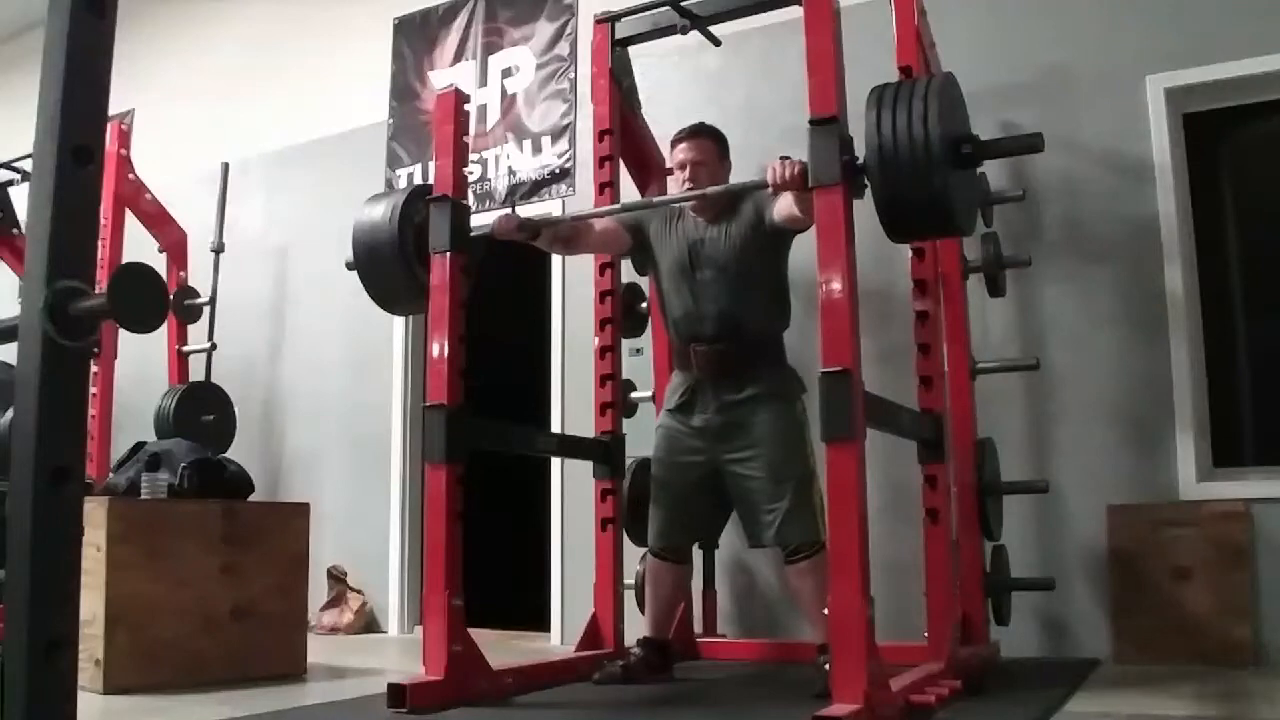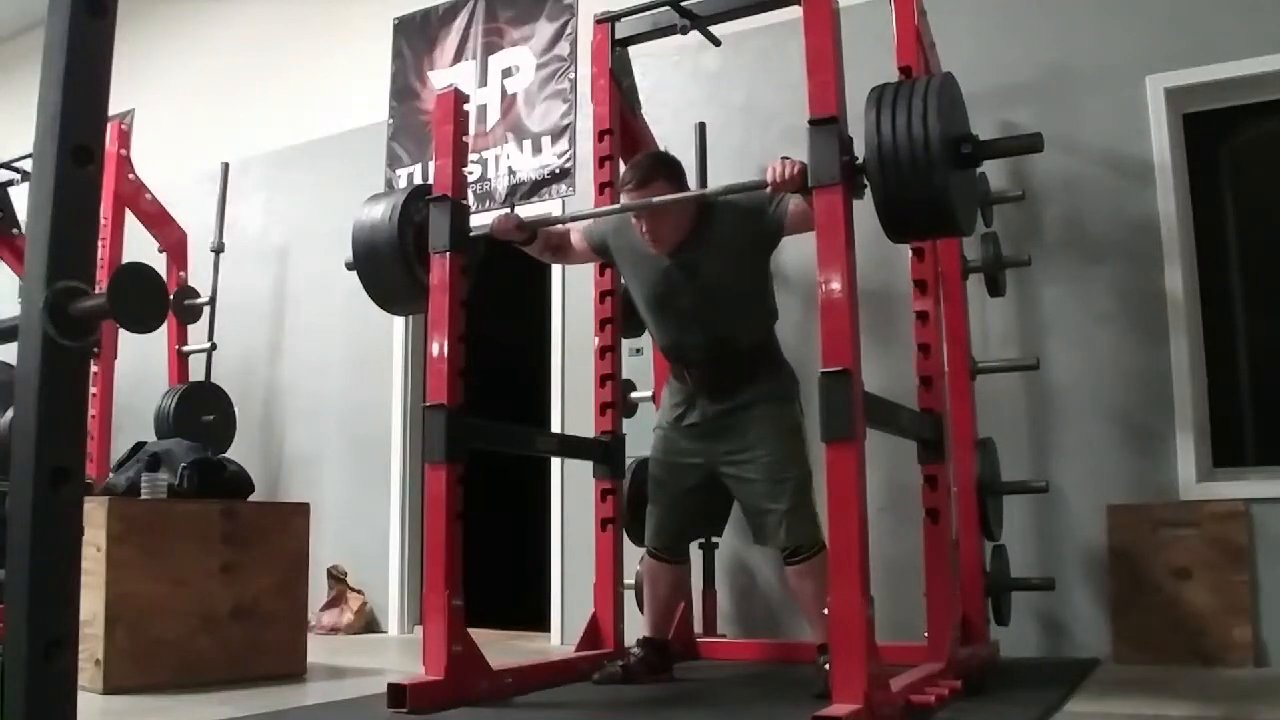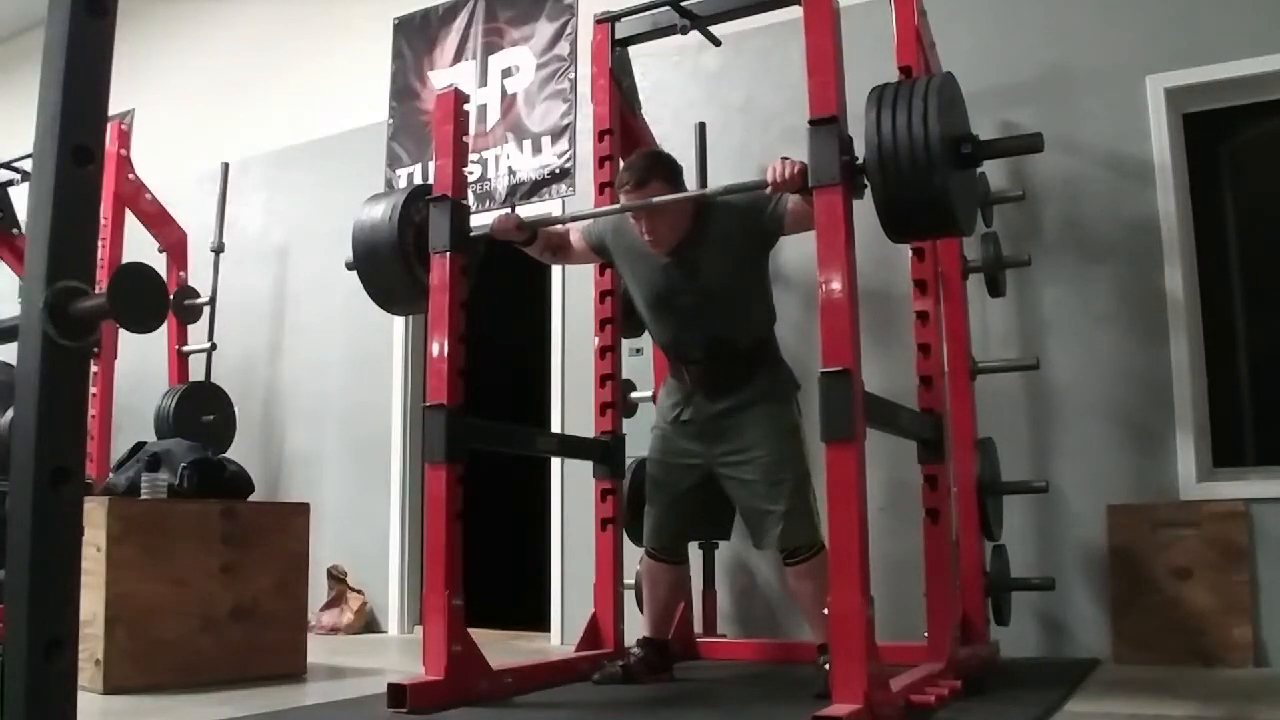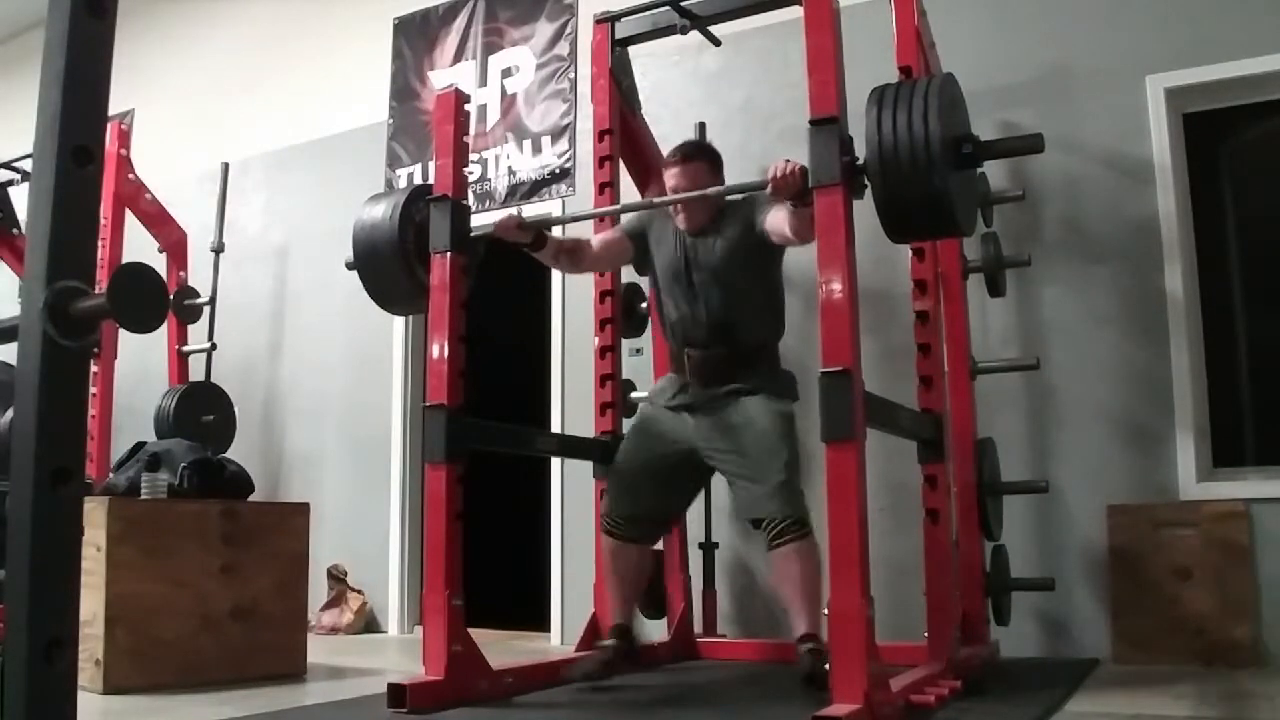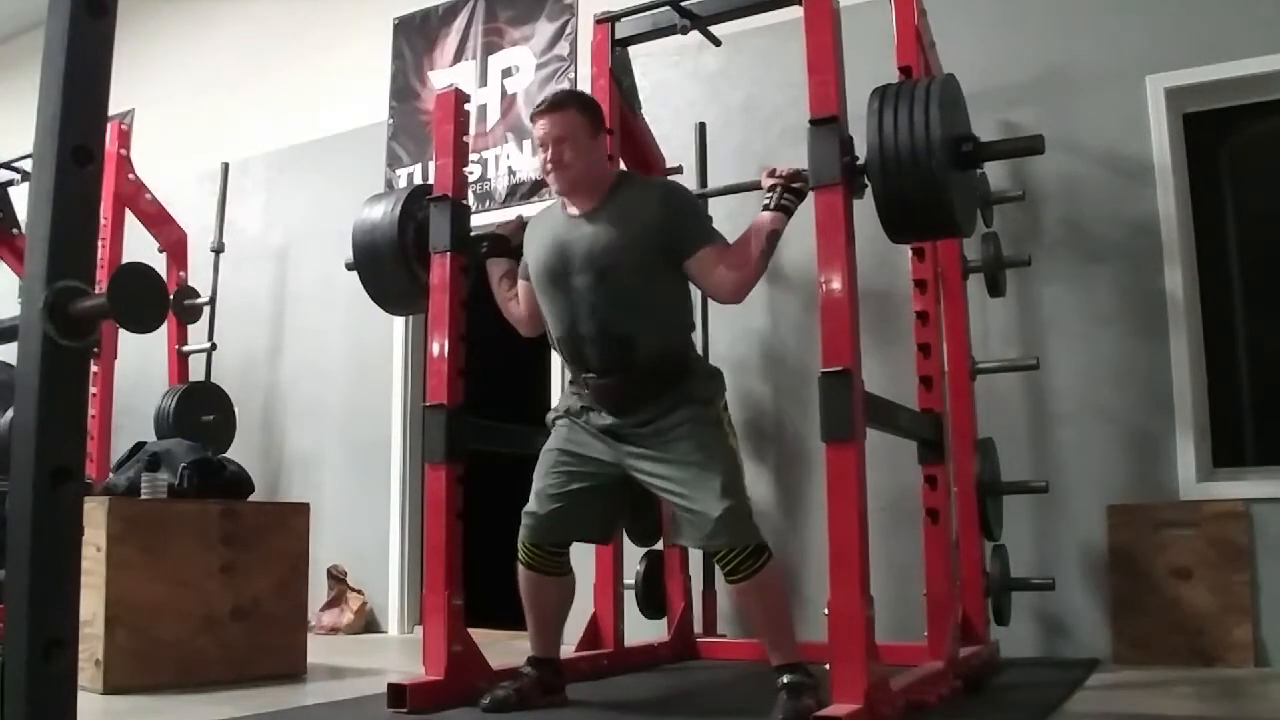
dt=1s
person 1, frame 1
left shoulder: (757, 209)
right shoulder: (655, 223)
left elbow: (802, 209)
right elbow: (583, 235)
left wrist: (800, 182)
right wrist: (528, 230)
left hip: (759, 400)
right hip: (687, 400)
left knee: (794, 535)
right knee: (666, 535)
left ankle: (831, 653)
right ankle: (653, 648)
person 1, frame 2
left shoulder: (741, 216)
right shoulder: (619, 233)
left elbow: (819, 212)
right elbow: (561, 244)
left wrist: (803, 183)
right wrist: (523, 234)
left hip: (757, 401)
right hip: (685, 404)
left knee: (794, 533)
right knee: (663, 534)
left ankle: (832, 653)
right ankle: (653, 649)
person 1, frame 3
left shoulder: (740, 216)
right shoulder: (617, 233)
right elbow: (560, 245)
left wrist: (804, 182)
right wrist: (523, 234)
left hip: (754, 401)
right hip: (682, 404)
left knee: (792, 535)
right knee: (661, 535)
left ankle: (831, 653)
right ankle: (653, 649)
person 1, frame 4
left shoulder: (751, 217)
right shoulder: (653, 227)
left elbow: (800, 230)
right elbow: (583, 256)
left wrist: (798, 192)
right wrist: (532, 240)
left hip: (749, 393)
right hip: (678, 394)
left knee: (780, 513)
right knee: (622, 511)
left ankle: (812, 647)
right ankle: (619, 639)
person 1, frame 5
left shoulder: (661, 202)
right shoulder: (540, 229)
left elbow: (729, 282)
right elbow: (528, 319)
left wrist: (775, 208)
right wrist: (496, 251)
left hip: (674, 410)
right hip: (585, 414)
left knee: (731, 541)
right knee: (537, 539)
